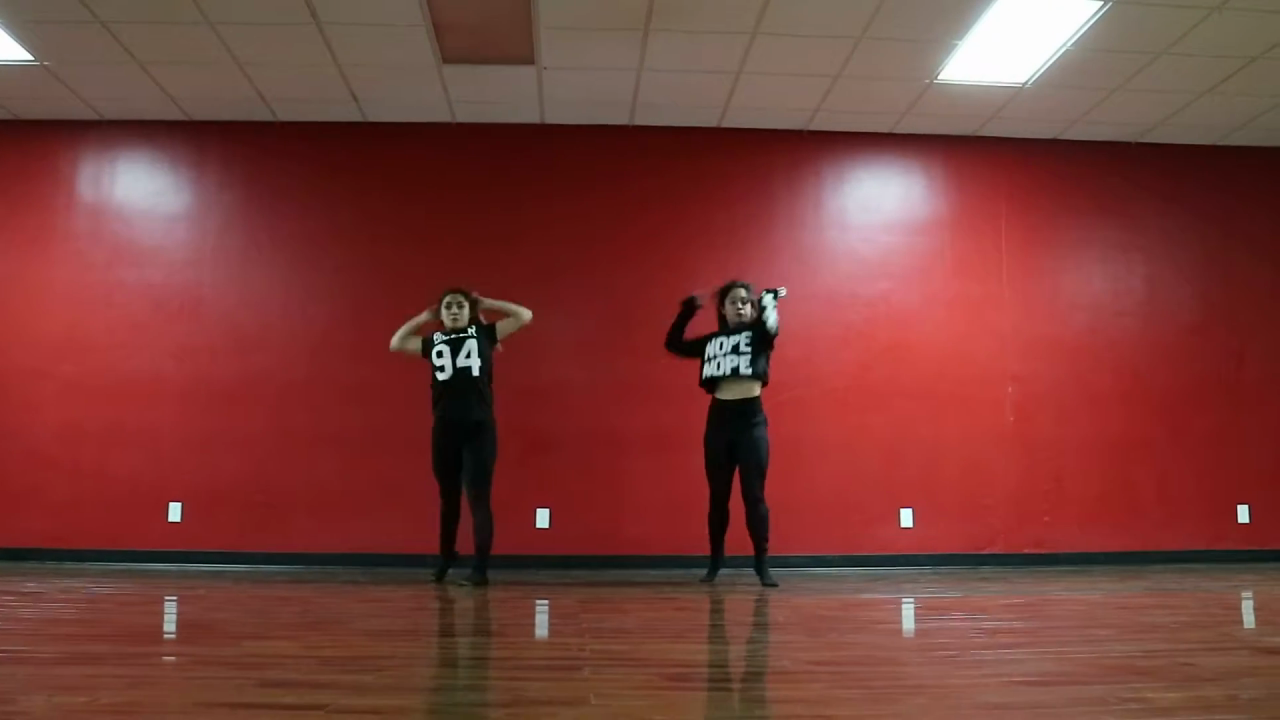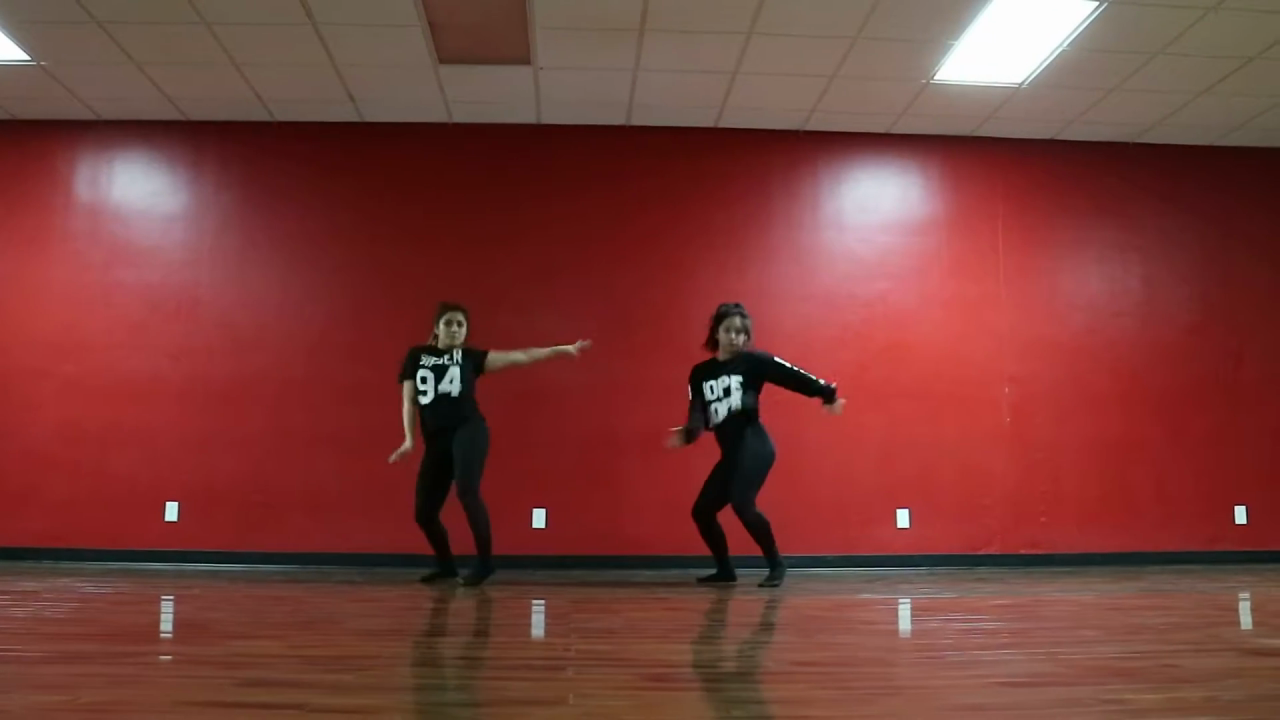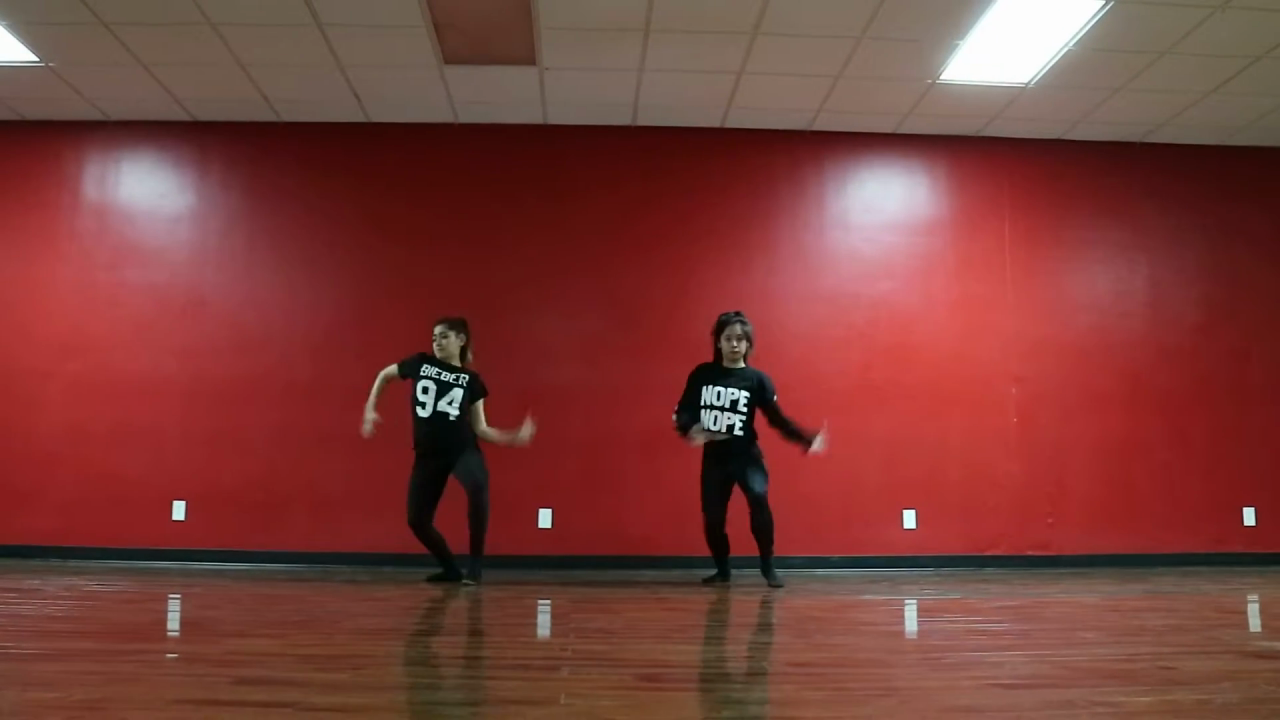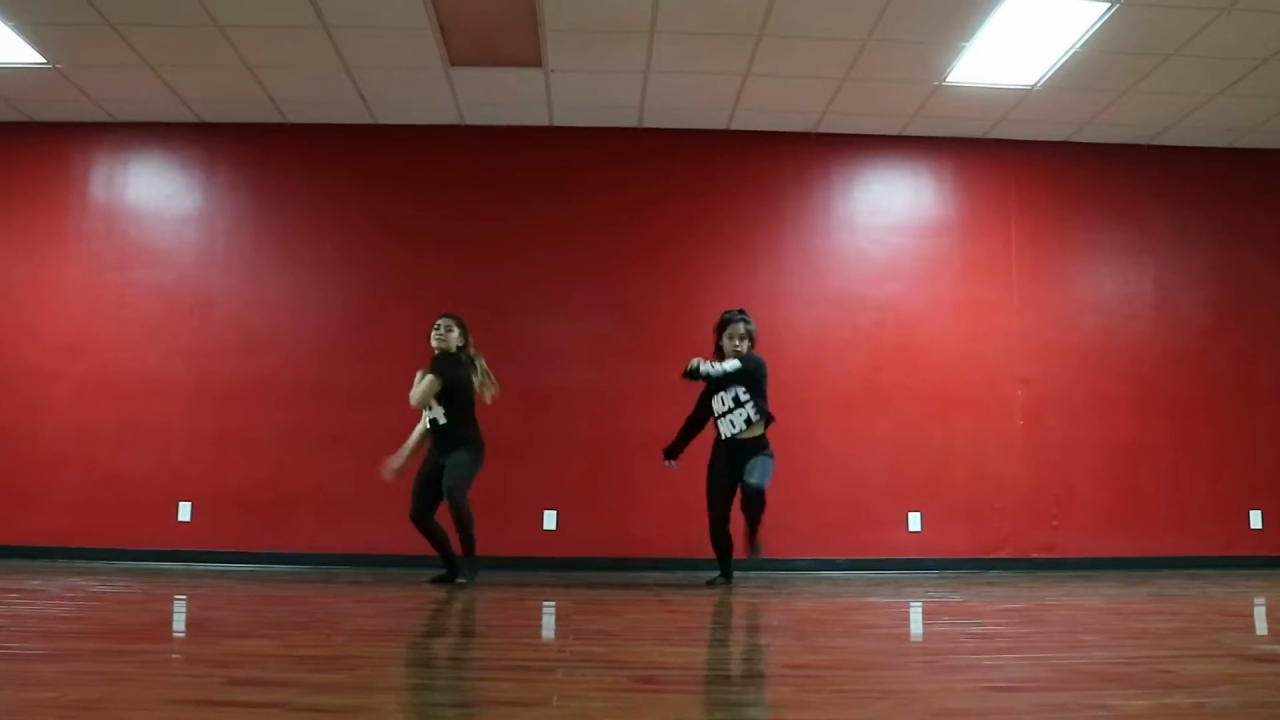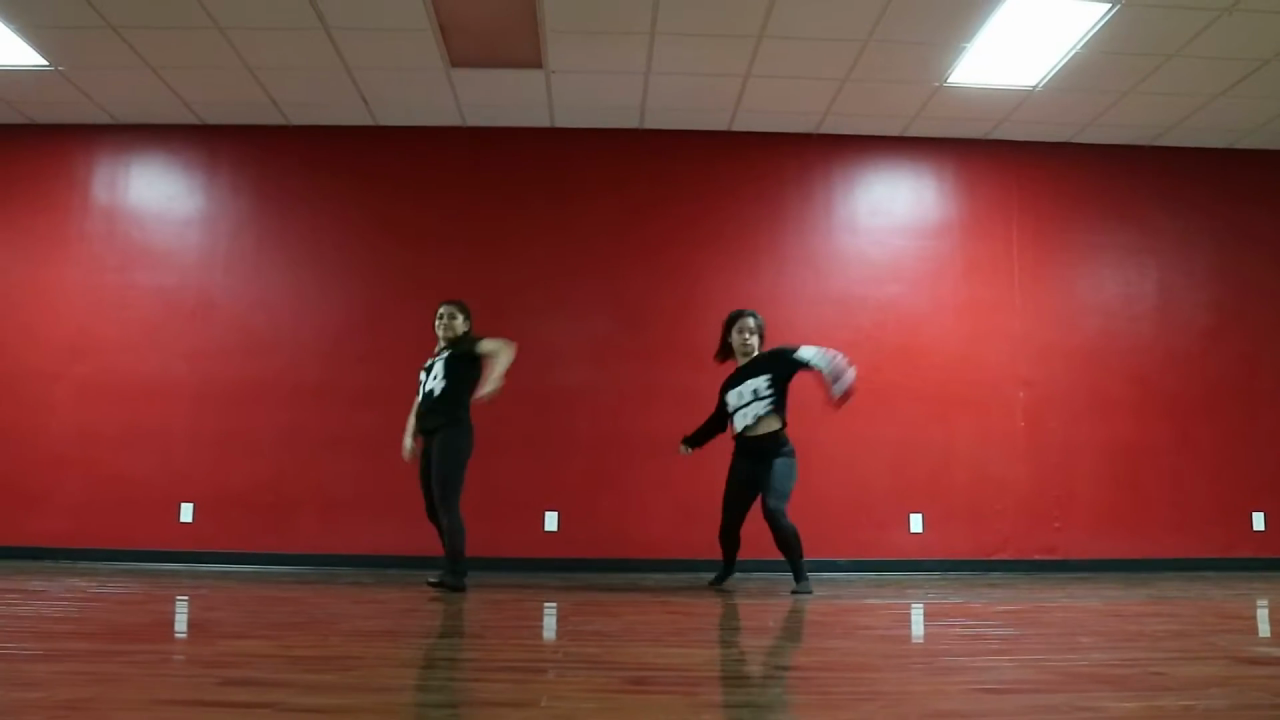
dt=0.3s
person 1, frame 1
left shoulder: (760, 333)
right shoulder: (712, 340)
left elbow: (771, 325)
right elbow: (673, 345)
left wrist: (767, 298)
right wrist: (688, 309)
left hip: (751, 419)
right hip: (719, 421)
left knee: (753, 496)
right knee: (718, 497)
left ankle: (762, 566)
right ankle: (715, 564)
person 1, frame 2
left shoulder: (751, 361)
right shoulder: (700, 373)
left elbow: (790, 375)
right elbow: (699, 414)
left wrist: (826, 393)
right wrist: (686, 433)
left hip: (750, 442)
right hip: (730, 451)
left knee: (741, 504)
right knee: (701, 512)
left ankle: (776, 566)
right ankle: (724, 569)
person 1, frame 3
left shoulder: (758, 379)
right shoulder: (701, 374)
left elbow: (777, 419)
right elbow: (682, 410)
left wrist: (808, 440)
right wrist: (690, 428)
left hip: (745, 454)
right hip: (714, 457)
left knee: (758, 496)
right knee: (712, 519)
left ankle: (768, 568)
right ankle: (722, 569)
person 1, frame 4
left shoulder: (753, 365)
right shoulder: (713, 383)
left elbow: (715, 371)
right elbow: (696, 420)
left wrist: (696, 368)
right wrist: (673, 451)
left hip: (757, 452)
right hip: (724, 456)
left knee: (753, 486)
right knee: (717, 519)
left ankle: (752, 534)
right ankle: (725, 571)
person 1, frame 5
left shoulder: (773, 360)
right shoulder: (730, 384)
left elbow: (807, 355)
right elbow: (718, 421)
left wrist: (837, 371)
right wrist: (691, 441)
left hip: (777, 452)
right hip: (744, 457)
left knee: (773, 511)
right knee: (729, 524)
left ankle: (801, 577)
right ankle: (727, 567)
person 2, frame 1
left shoulder: (482, 332)
right shoulder: (433, 340)
left elbow: (525, 316)
right elbow: (396, 343)
left wrist: (486, 305)
right wrist: (425, 316)
left hip: (479, 427)
right hip: (444, 428)
left knee: (478, 498)
right knee: (449, 497)
left ankle: (480, 569)
right ankle: (447, 555)
person 2, frame 2
left shoulder: (470, 356)
right shoulder: (416, 356)
left elbow: (520, 357)
right elbow: (408, 401)
left wrist: (562, 349)
right wrist: (409, 440)
left hip: (468, 431)
right hip: (436, 443)
left knee: (467, 491)
right knee: (424, 512)
left ankle: (483, 563)
right ankle: (446, 565)
person 2, frame 3
left shoulder: (473, 380)
right shoulder: (420, 364)
left elbow: (481, 429)
right elbow: (384, 375)
left wrist: (515, 437)
right wrist: (370, 408)
left hip: (463, 450)
right hip: (427, 455)
left knee: (477, 486)
right knee: (417, 521)
left ankle: (475, 564)
right ankle: (450, 567)
person 2, frame 4
left shoulder: (443, 361)
right shoulder: (439, 367)
left elbow: (417, 400)
right elbow: (426, 422)
left wrist: (419, 382)
right wrist: (402, 455)
left hip: (466, 449)
right hip: (438, 451)
left knee: (453, 494)
right knee: (419, 513)
left ankle: (468, 563)
right ankle: (453, 567)
person 2, frame 5
left shoulder: (464, 346)
right shoulder: (430, 361)
left elbow: (502, 349)
right elbow: (419, 404)
left wrist: (491, 380)
right wrist: (409, 436)
left hip: (452, 434)
right hip: (428, 436)
left knee: (445, 503)
right knee: (434, 508)
left ankle: (456, 574)
right ankle: (454, 568)
